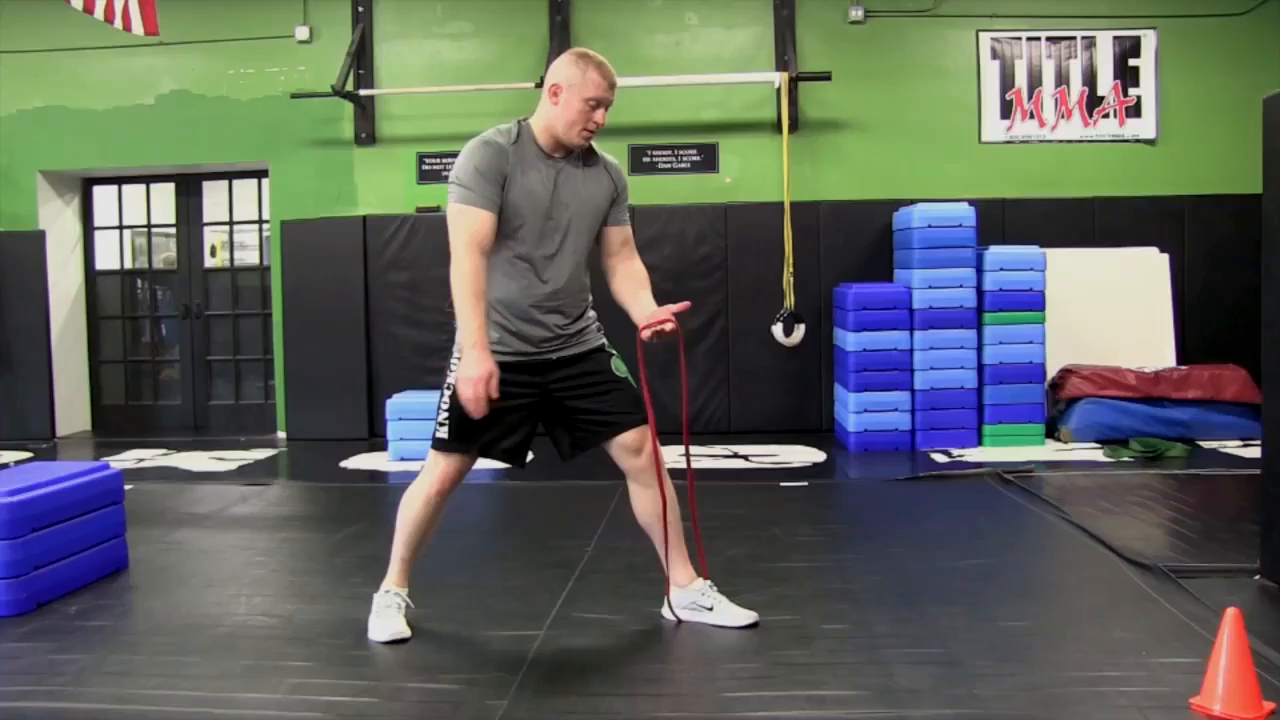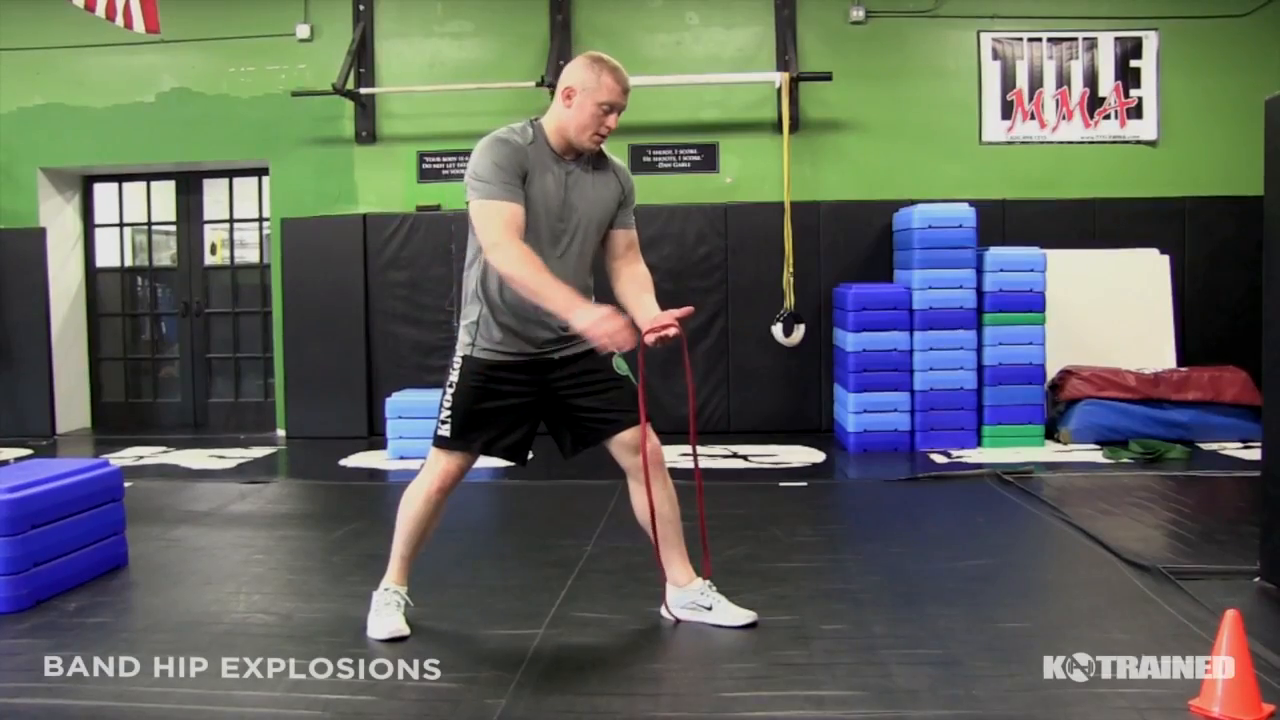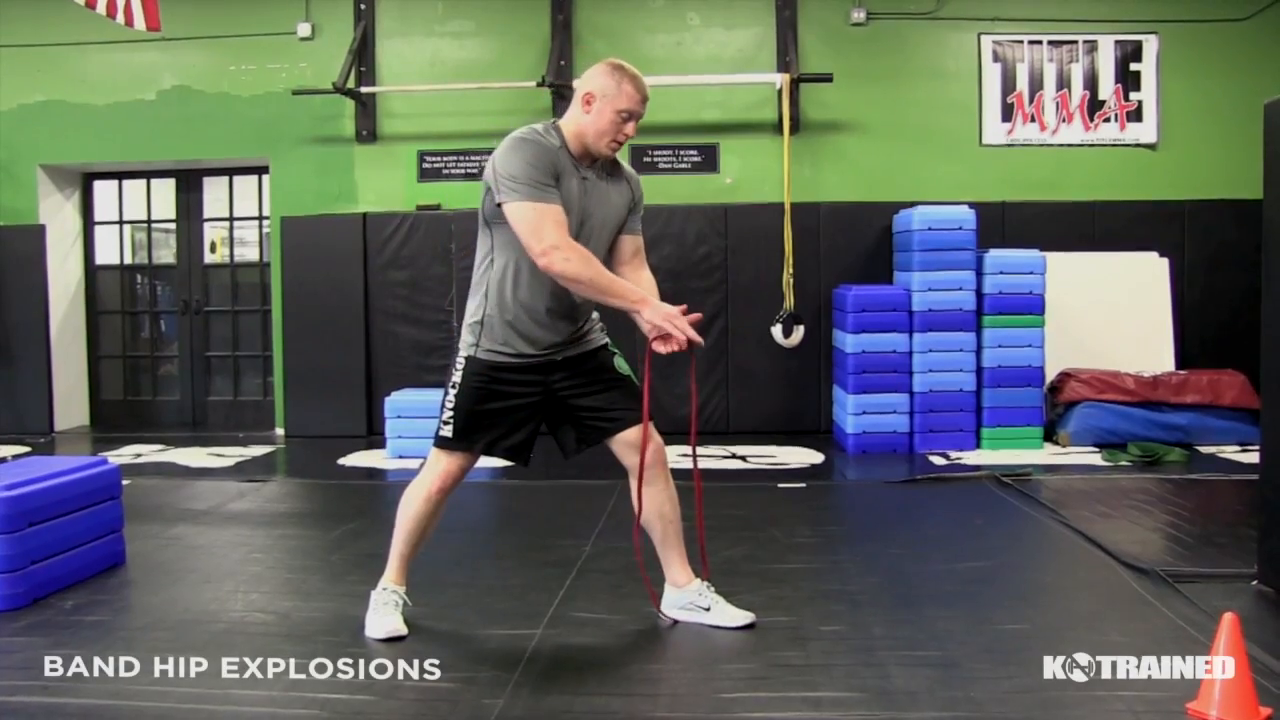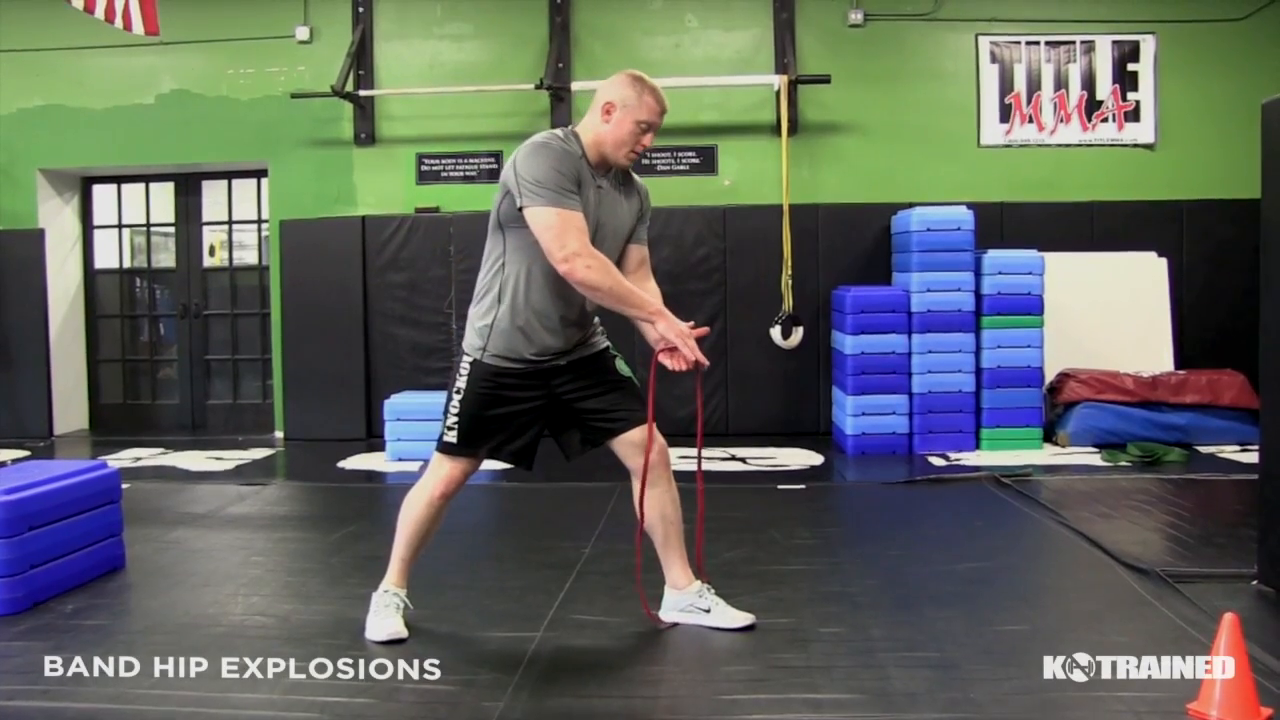
dt=0.4s
person 1, frame 1
left shoulder: (606, 174)
right shoulder: (489, 155)
left elbow: (621, 258)
right elbow: (468, 257)
left wrist: (644, 309)
right wrist: (476, 350)
left hip: (576, 346)
right hip: (498, 352)
left knee: (642, 453)
right knee: (442, 475)
left ankle: (686, 590)
right ankle: (392, 593)
person 1, frame 2
left shoulder: (614, 178)
right shoulder: (502, 152)
left elbow: (625, 261)
right elbow: (503, 250)
left wrist: (647, 314)
right wrist: (579, 311)
left hip: (576, 350)
right hip: (496, 349)
left knee: (645, 454)
right knee: (442, 473)
left ankle: (684, 590)
right ankle: (392, 590)
person 1, frame 3
left shoulder: (624, 183)
right shoulder: (524, 153)
left elbow: (630, 266)
right elbow: (551, 254)
left wrist: (652, 321)
right wrist: (644, 304)
left hip: (578, 347)
right hip: (500, 349)
left knee: (647, 452)
right knee: (443, 472)
left ankle: (682, 591)
right ankle: (390, 589)
person 1, frame 4
left shoulder: (632, 193)
right shoulder: (544, 158)
left elbow: (635, 277)
right elbow: (572, 261)
left wrist: (657, 334)
right wrist: (660, 317)
left hip: (579, 351)
right hip: (503, 354)
left knee: (650, 453)
right knee: (446, 477)
left ankle: (682, 593)
right ankle: (391, 593)
